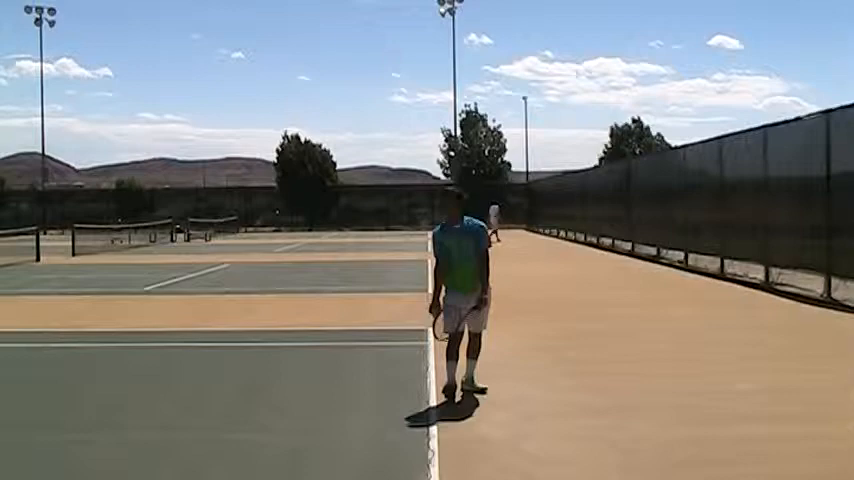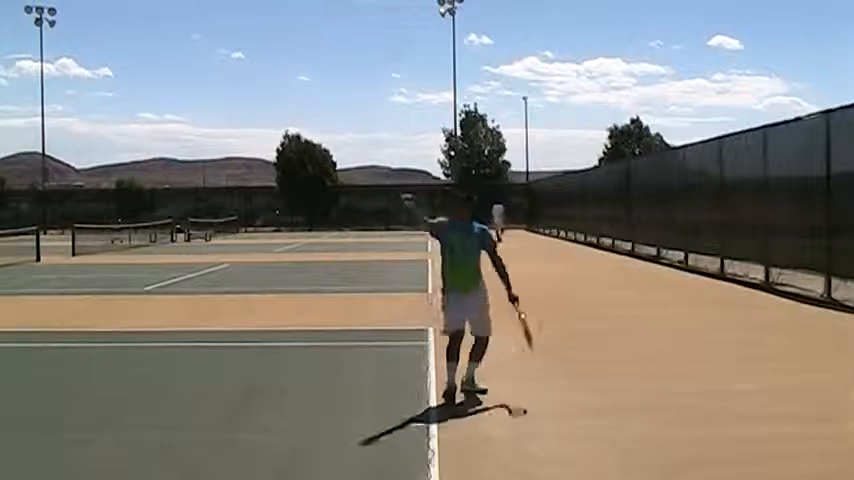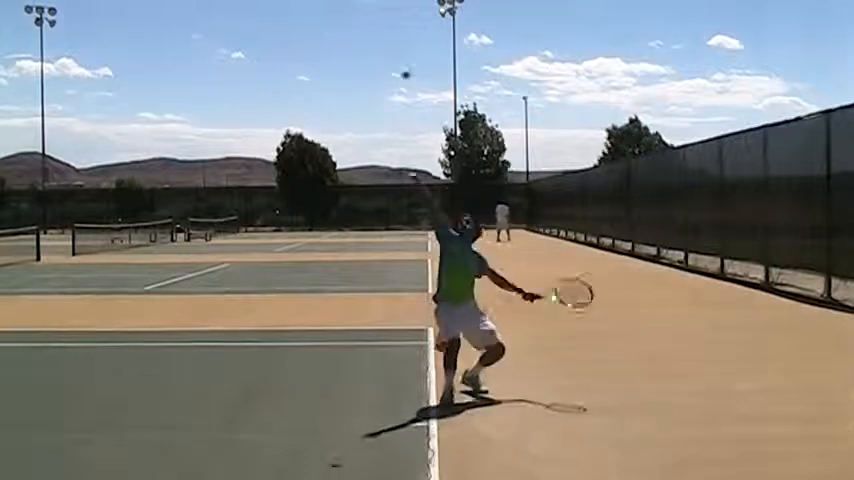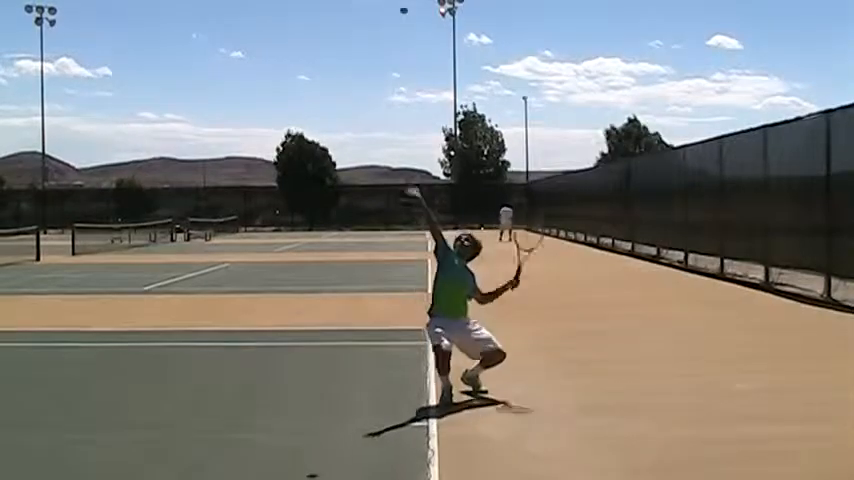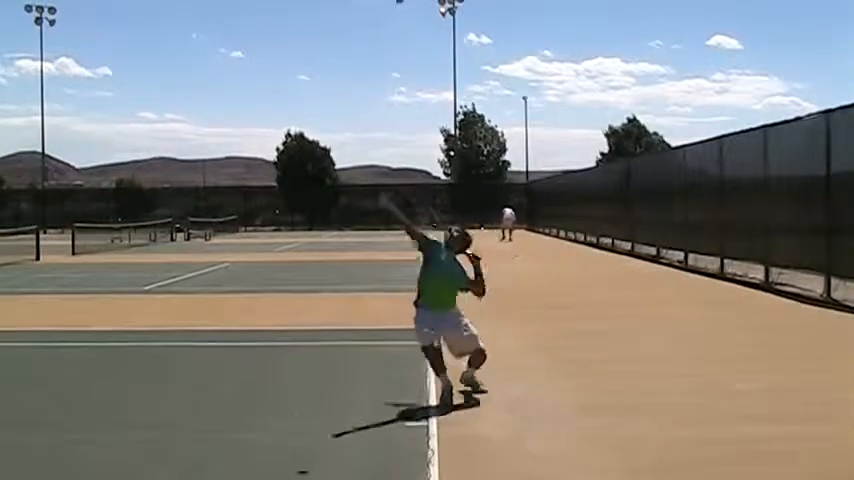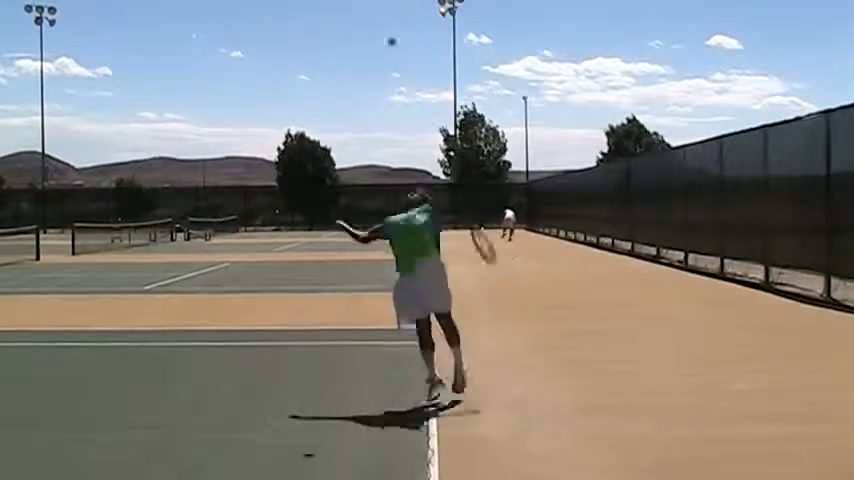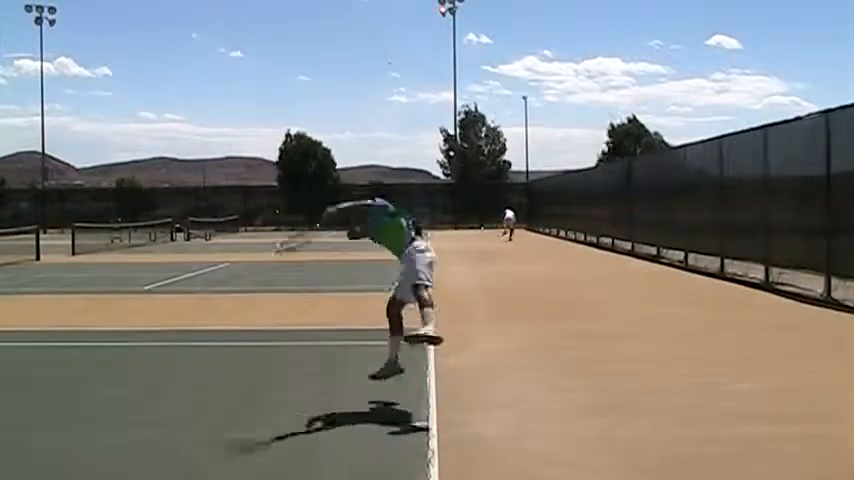
dt=0.2s
person 1, frame 1
left shoulder: (478, 228)
right shoulder: (439, 232)
left elbow: (485, 262)
right elbow: (439, 266)
left wrist: (485, 293)
right wrist: (435, 298)
left hip: (477, 291)
right hip: (454, 293)
left knee: (476, 334)
right knee: (455, 335)
left ankle: (469, 379)
right ankle: (450, 382)
person 1, frame 2
left shoulder: (480, 233)
right shoulder: (444, 227)
left elbow: (497, 261)
right elbow: (430, 225)
left wrist: (509, 290)
right wrist: (422, 218)
left hip: (476, 292)
right hip: (453, 294)
left knee: (482, 337)
right knee: (456, 335)
left ankle: (468, 380)
right ankle: (452, 384)
person 1, frame 3
left shoulder: (476, 258)
right shoulder: (449, 241)
left elbow: (497, 278)
right elbow: (438, 216)
left wrist: (522, 292)
right wrist: (423, 190)
left hip: (469, 309)
right hip: (447, 308)
left knee: (498, 348)
right knee: (452, 345)
left ankle: (472, 375)
right ankle: (448, 388)
person 1, frame 4
left shoulder: (469, 275)
right shoulder: (448, 257)
left elbow: (483, 299)
right elbow: (434, 228)
left wrist: (508, 286)
right wrist: (421, 202)
left hip: (464, 323)
right hip: (440, 321)
left knee: (498, 354)
right knee: (443, 351)
left ankle: (472, 374)
right ankle: (446, 387)
person 1, frame 5
left shoulder: (459, 269)
right shoulder: (434, 248)
left elbow: (480, 293)
right elbow: (412, 231)
left wrist: (477, 267)
right wrist: (391, 208)
left hip: (450, 316)
right hip: (427, 316)
left knee: (478, 354)
right knee: (431, 350)
left ankle: (469, 376)
right ankle: (446, 385)
person 1, frame 6
left shoulder: (427, 214)
right shoulder: (391, 222)
right elbow: (364, 238)
right wrist: (344, 226)
left hip: (429, 268)
right hip: (408, 276)
left knee: (445, 318)
right knee: (422, 324)
left ankle: (459, 367)
right ankle: (433, 376)
person 1, frame 7
left shoulder: (380, 208)
left wrist: (335, 210)
left hip: (417, 251)
right hip: (409, 255)
left knee: (420, 289)
right knee: (393, 307)
left ankle: (429, 328)
right ankle: (392, 362)
